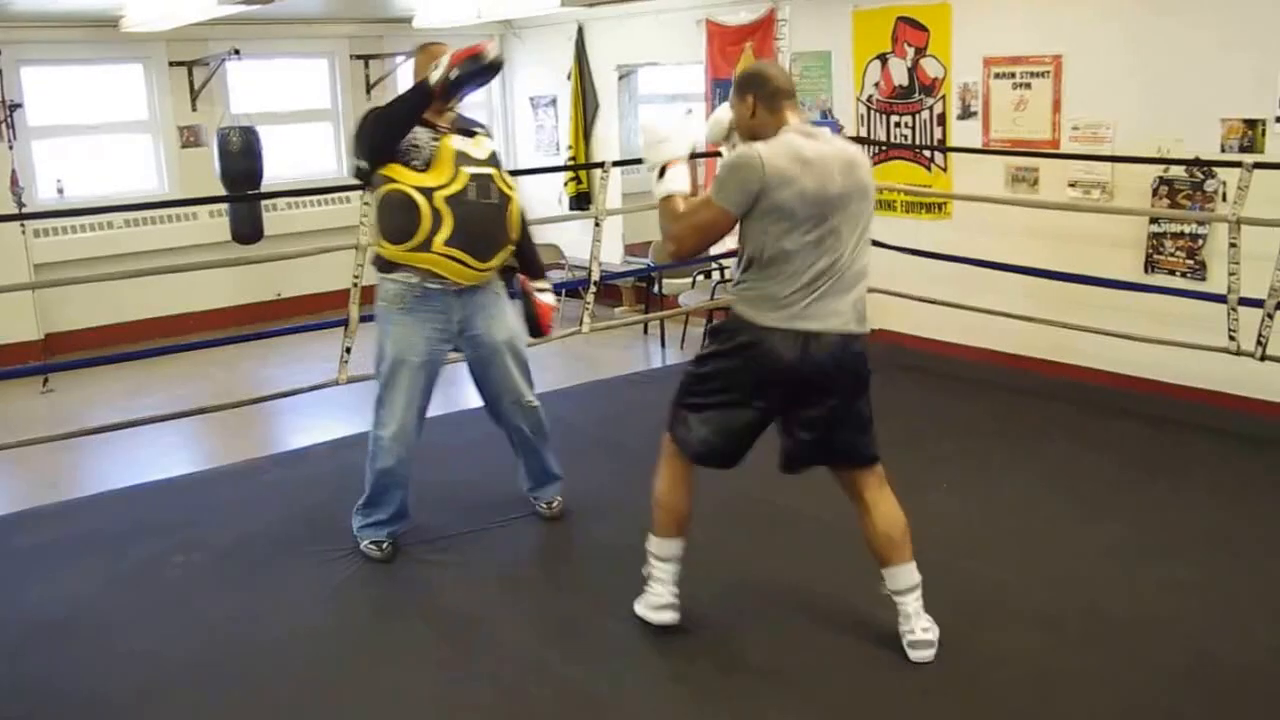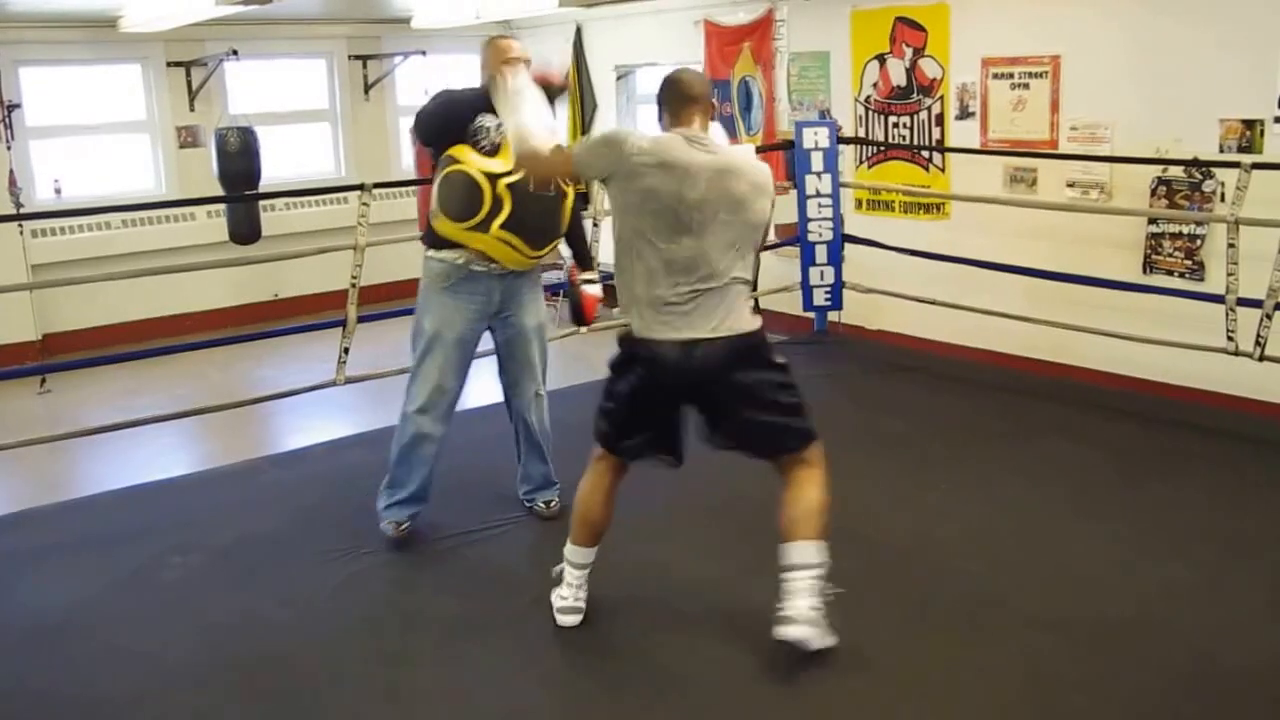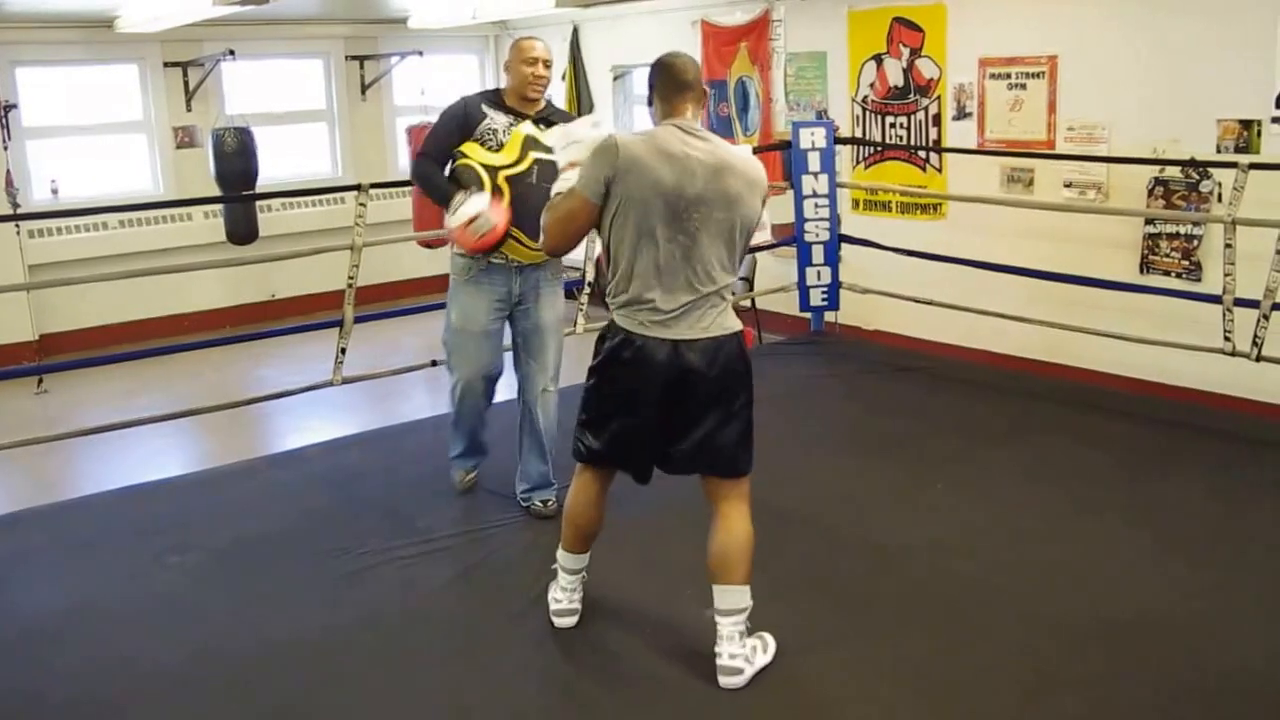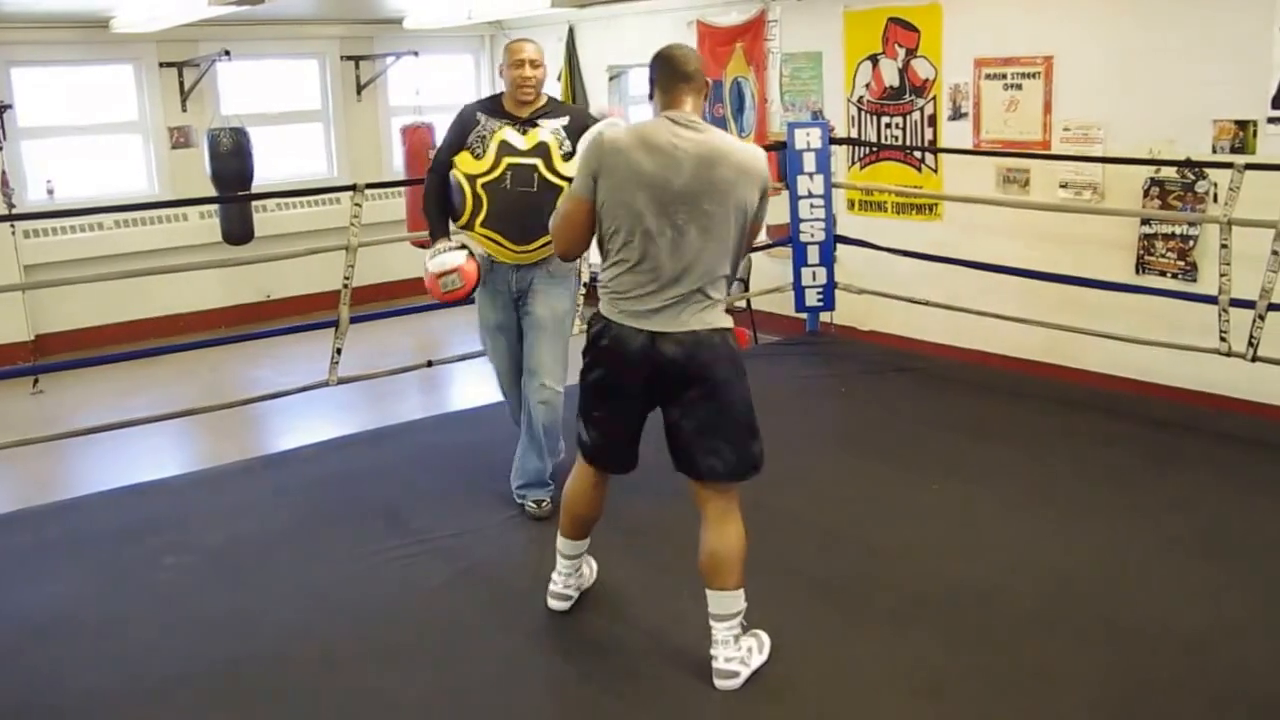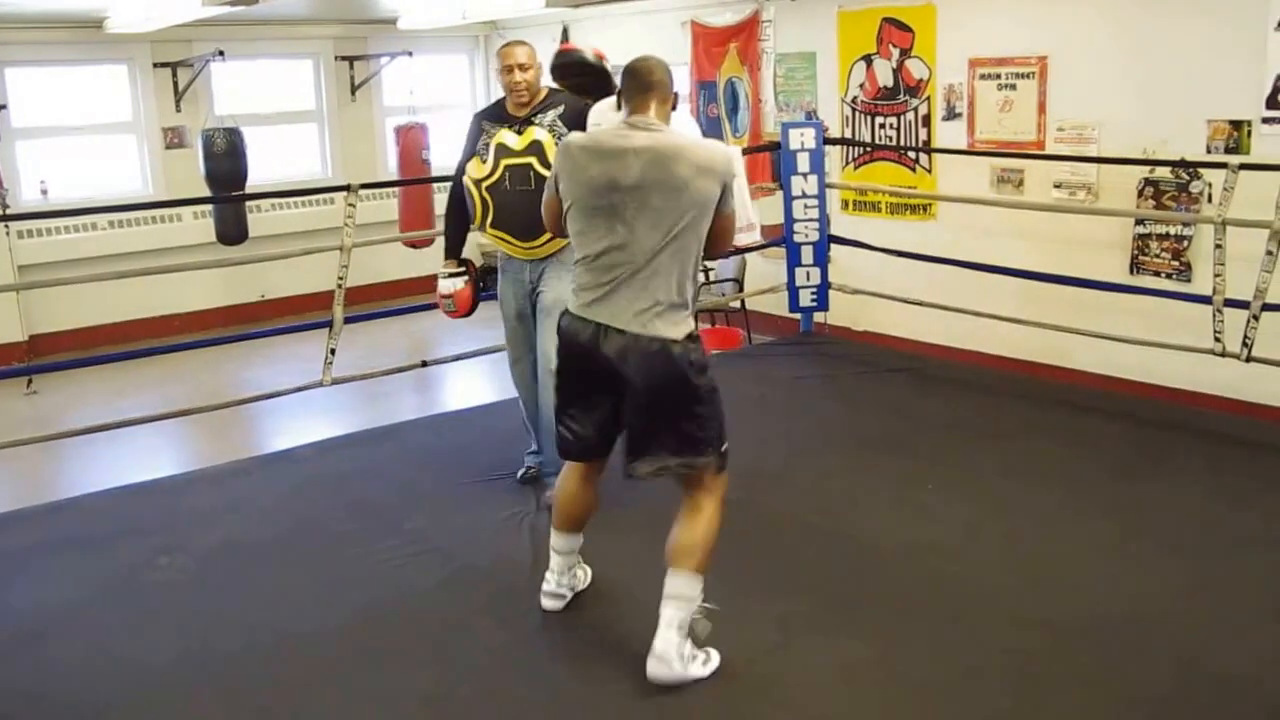
dt=0.3s
person 1, frame 1
left shoulder: (755, 162)
right shoulder: (855, 159)
left elbow: (681, 244)
left wrist: (670, 173)
left hip: (759, 339)
right hip: (839, 343)
left knee: (677, 451)
right knee: (866, 480)
left ankle: (663, 592)
right ankle: (915, 622)
person 1, frame 2
left shoulder: (625, 151)
right shoulder: (756, 172)
left elbow: (533, 160)
left hip: (651, 347)
right hip: (734, 346)
left knee: (607, 462)
right knee: (804, 463)
left ankle: (572, 591)
right ankle: (801, 609)
person 1, frame 3
left shoulder: (617, 151)
right shoulder: (749, 171)
left elbow: (554, 240)
left wrist: (568, 178)
left hip: (634, 344)
right hip: (715, 349)
left knee: (593, 470)
right knee: (730, 495)
left ankle: (566, 594)
right ankle: (733, 647)
person 1, frame 4
left shoulder: (608, 147)
right shoulder: (749, 162)
left elbow: (567, 246)
left hip: (620, 336)
right hip: (702, 342)
left knee: (593, 463)
right knee: (718, 497)
left ankle: (567, 576)
right ankle: (729, 647)
person 1, frame 5
left shoulder: (576, 152)
right shoulder: (712, 160)
left elbow: (554, 222)
right elbow: (720, 245)
left hip: (585, 332)
right hip: (660, 346)
left knee: (583, 461)
right knee: (705, 485)
left ankle: (560, 577)
right ankle: (671, 641)
person 2, frame 1
left shoulder: (475, 132)
right shoulder: (389, 126)
left elbow: (505, 203)
right elbow: (370, 145)
left wrist: (534, 274)
right wrist: (434, 84)
left hip: (483, 294)
right hip: (415, 298)
left knee: (516, 399)
right knee: (398, 421)
left ankle: (544, 484)
right ankle: (378, 522)
person 2, frame 2
right shoulder: (461, 108)
left elbow: (564, 201)
right elbow: (427, 128)
left wrist: (584, 265)
left hip: (522, 279)
right hip: (458, 276)
left knee: (529, 390)
right knee: (432, 392)
left ankle: (539, 485)
right ankle: (400, 503)
person 2, frame 3
left shoulder: (566, 127)
right shoulder: (471, 111)
right elbow: (422, 165)
right wrist: (456, 199)
left hip: (543, 273)
right hip: (480, 269)
left knee: (540, 384)
right knee: (473, 372)
left ankle: (536, 484)
right ankle: (466, 454)
person 2, frame 4
left shoulder: (574, 121)
right shoulder: (473, 119)
right elbow: (438, 178)
right wrist: (440, 238)
left hip: (551, 269)
right hip: (494, 268)
left knee: (545, 380)
right knee: (510, 374)
left ankle: (534, 483)
right ankle: (545, 451)
person 2, frame 5
left shoulder: (572, 109)
right shoulder: (483, 124)
right elbow: (462, 192)
right wrist: (451, 262)
left hip: (565, 259)
right hip: (513, 262)
left knee: (557, 364)
right knee: (525, 367)
left ankle: (565, 466)
right ankle: (542, 451)
